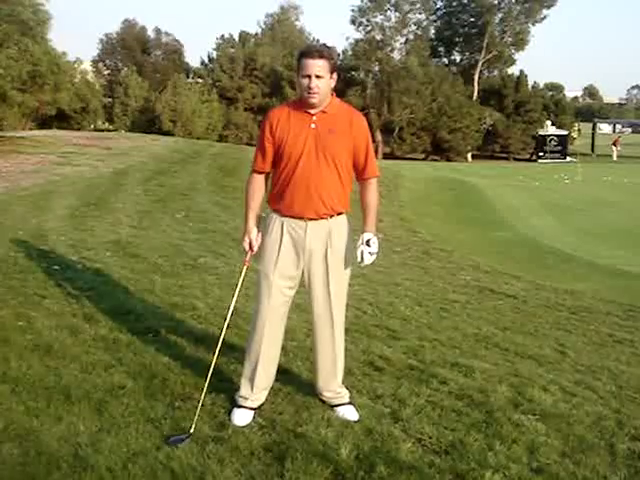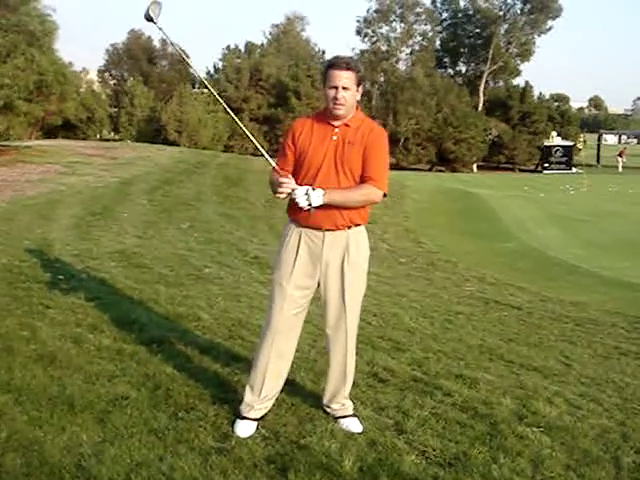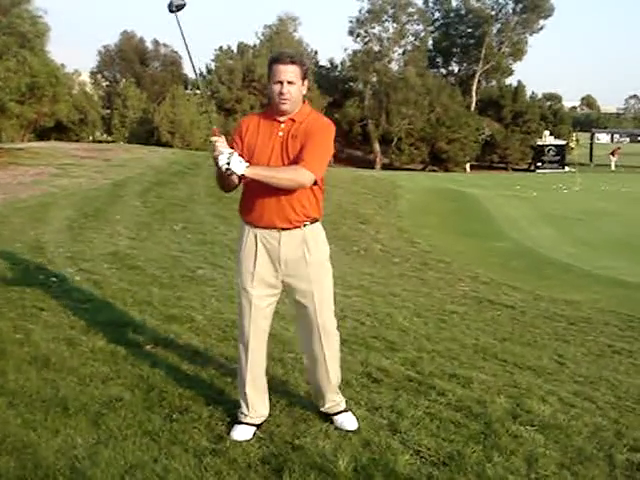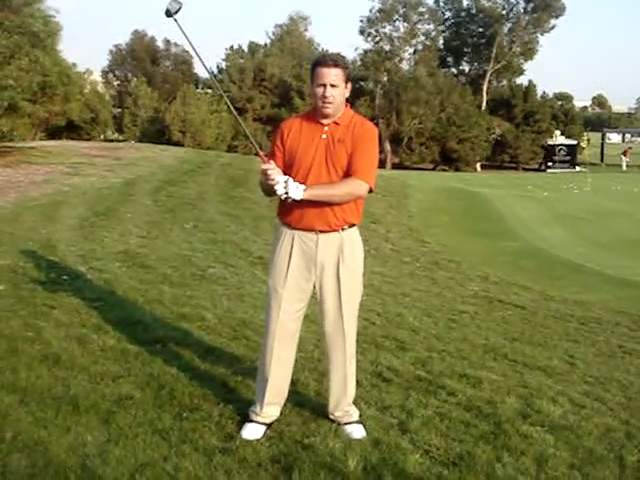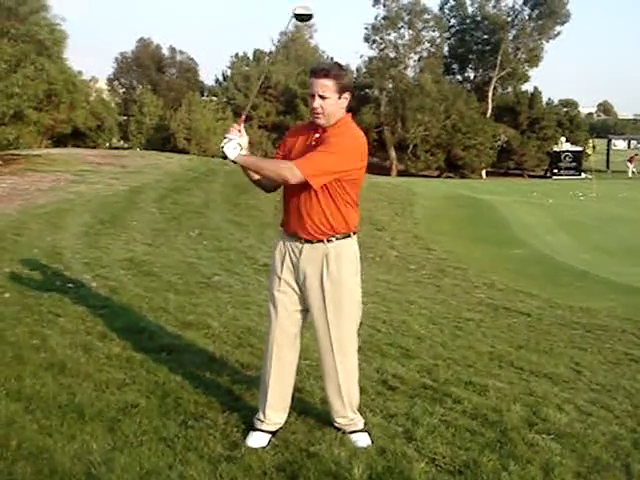
dt=1s
person 1, frame 1
left shoulder: (353, 120)
right shoulder: (276, 118)
left elbow: (368, 178)
right elbow: (259, 174)
left wrist: (370, 229)
right wrist: (250, 225)
left hip: (331, 230)
right hip: (282, 227)
left knee: (330, 312)
right knee: (269, 310)
left ankle: (332, 389)
right ankle: (251, 393)
person 1, frame 2
left shoulder: (373, 133)
right shoulder: (300, 127)
left elbow: (374, 191)
right elbow: (278, 176)
left wrist: (319, 195)
right wrist: (282, 185)
left hip: (348, 241)
right hip: (300, 236)
left knee: (342, 325)
right knee: (281, 320)
left ankle: (338, 401)
right ankle: (255, 403)
person 1, frame 3
left shoulder: (320, 126)
right shoulder: (248, 125)
left elbow: (302, 176)
right elbow: (227, 184)
left wrist: (246, 167)
right wrist: (224, 164)
left hip: (305, 237)
right hip: (257, 237)
left knee: (321, 322)
right knee: (253, 325)
left ankle: (331, 399)
right ankle: (252, 410)
person 1, frame 4
left shoulder: (363, 130)
right shoulder: (289, 128)
left elbow: (359, 187)
right elbow: (268, 186)
left wrist: (300, 190)
right wrist: (272, 181)
left hip: (341, 242)
right hip: (293, 239)
left knee: (341, 327)
right knee: (280, 323)
left ankle: (343, 408)
right ankle: (265, 409)
person 1, frame 5
left shoulder: (350, 140)
right shoulder: (295, 134)
left elbow: (291, 173)
right elbow: (270, 182)
left wrist: (241, 156)
right wrist: (244, 152)
left hip: (333, 253)
right hip: (289, 247)
left knee: (339, 337)
right knee: (281, 332)
left ankle: (348, 418)
right ankle: (268, 418)
